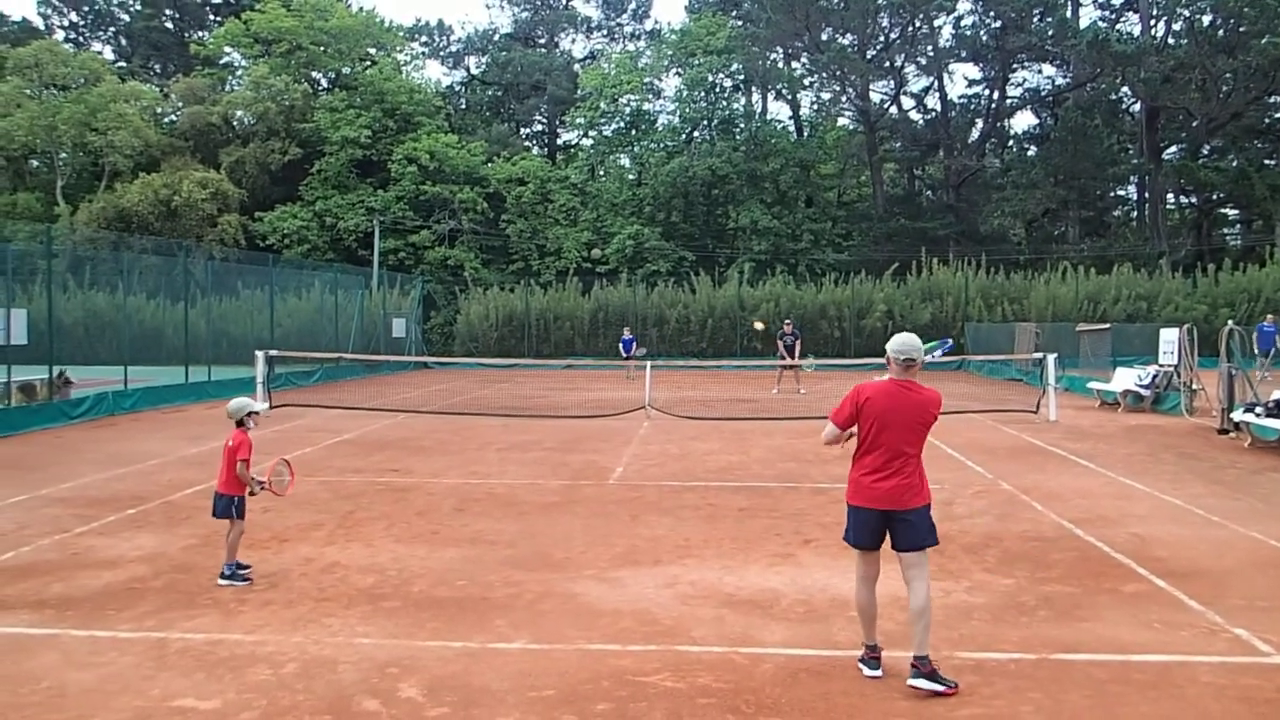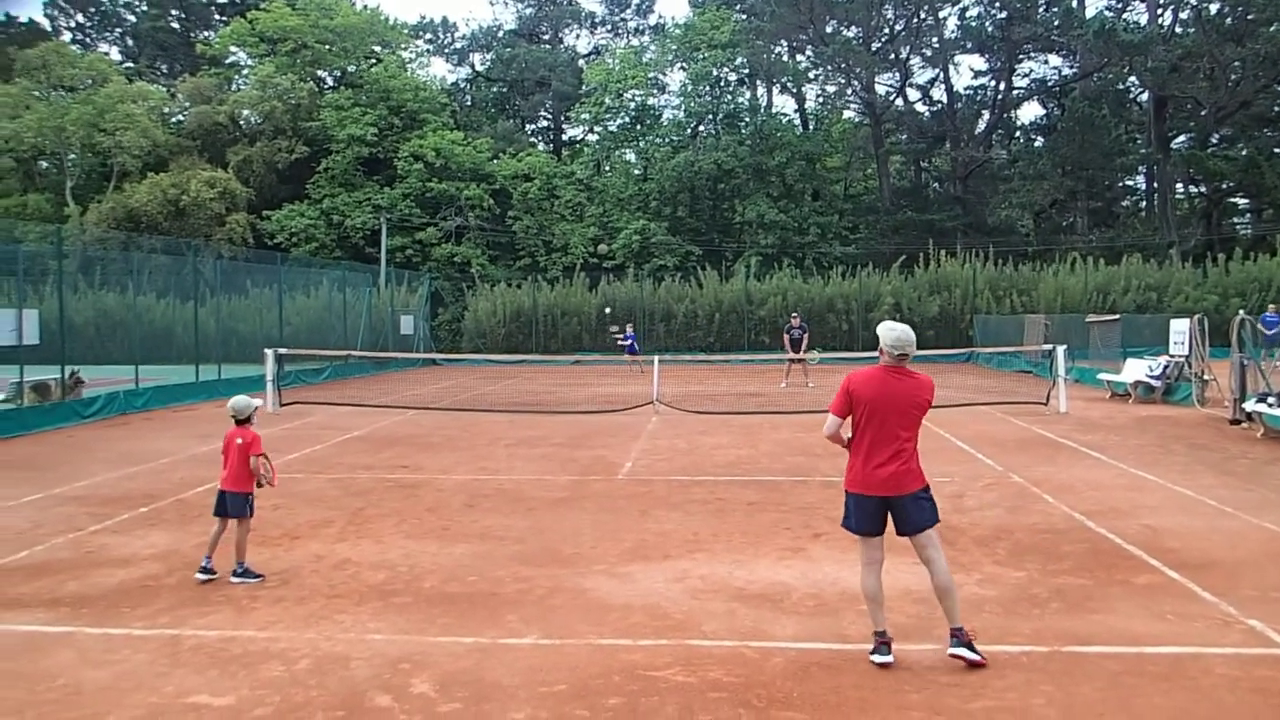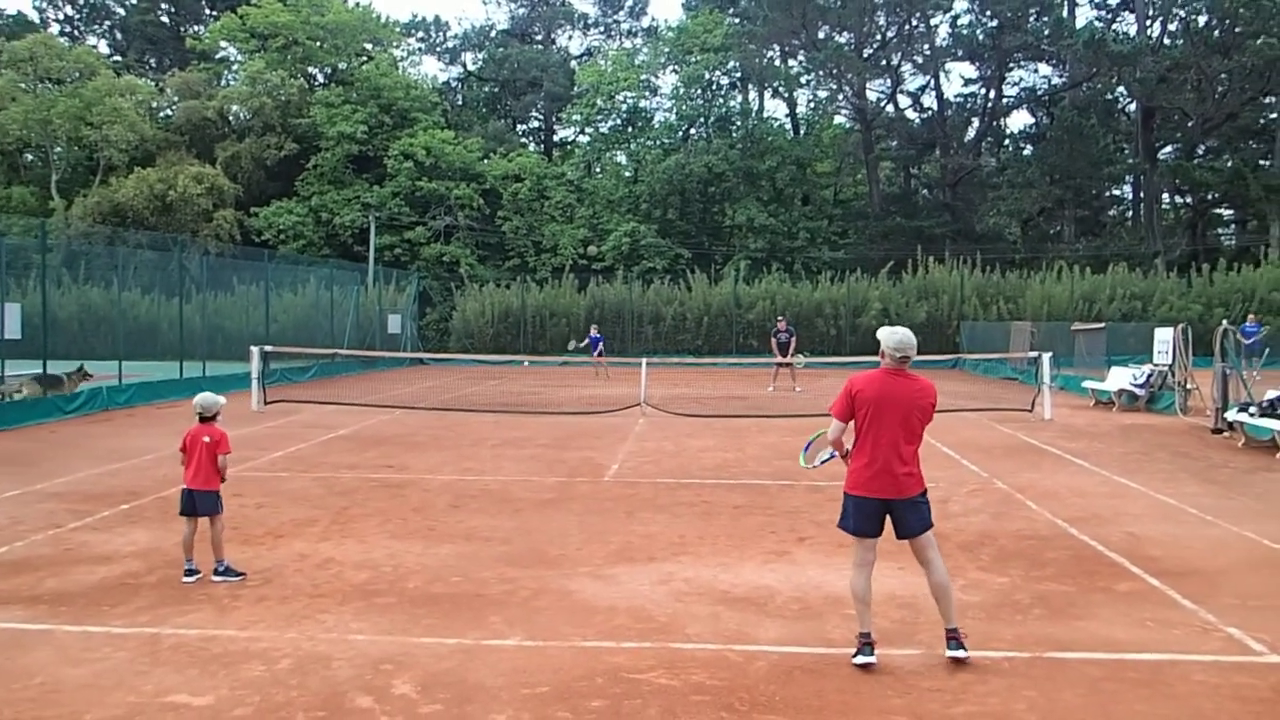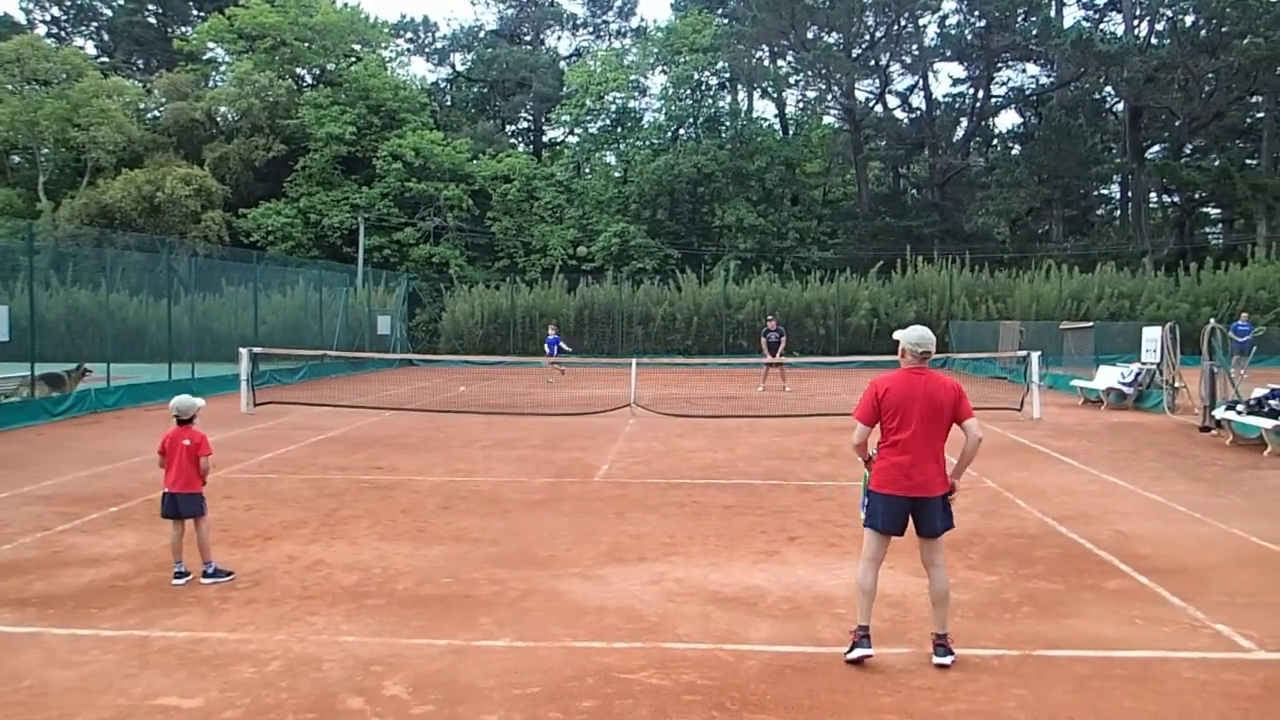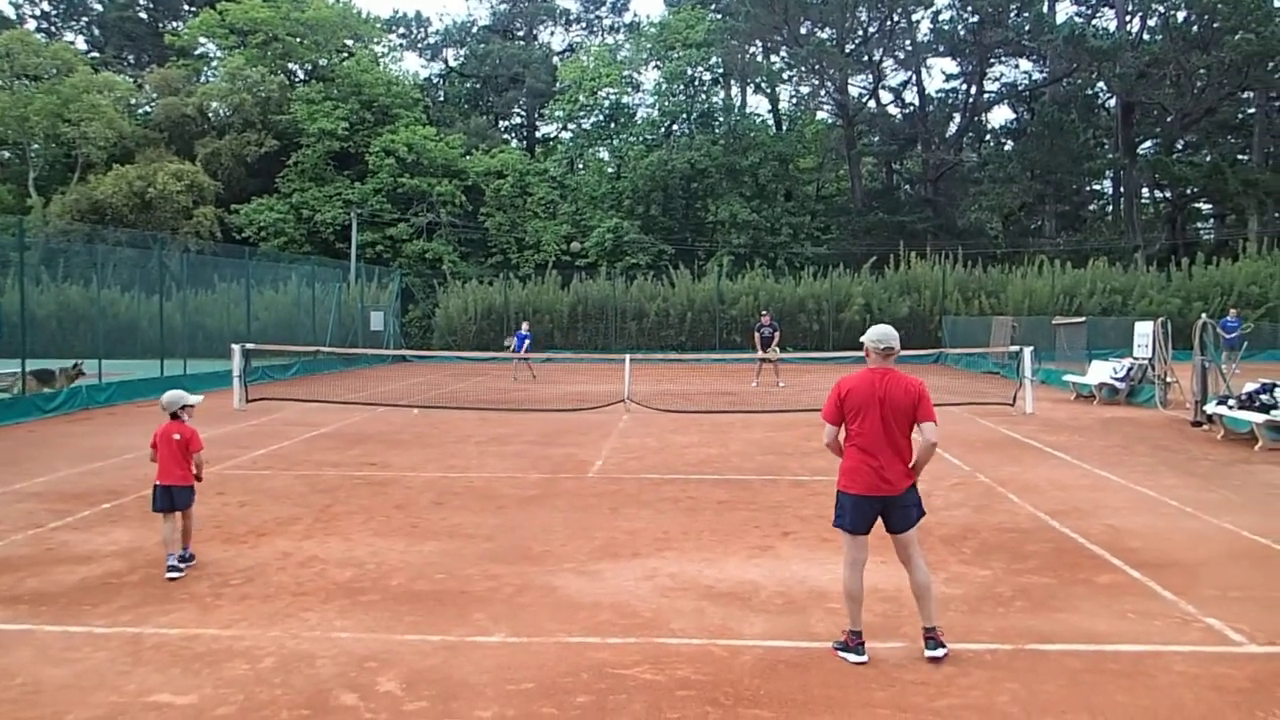
dt=0.5s
person 1, frame 1
left shoulder: (864, 392)
right shoulder: (932, 400)
left elbow: (828, 438)
left wrist: (850, 433)
left hip: (864, 497)
right hip: (910, 500)
left knee: (866, 577)
right knee: (918, 580)
left ankle: (871, 654)
right ankle: (920, 664)
person 1, frame 2
left shoulder: (855, 381)
right shoulder: (924, 386)
left elbow: (830, 431)
left hip: (864, 485)
right hip: (908, 484)
left knee: (871, 563)
right knee: (934, 557)
left ankle: (881, 642)
right ankle: (958, 636)
person 1, frame 3
left shoulder: (857, 384)
right shoulder: (927, 390)
left elbow: (833, 436)
left wrist: (845, 454)
left hip: (864, 487)
right hip: (908, 487)
left knee: (862, 564)
right knee: (932, 560)
left ankle: (865, 644)
right ankle: (952, 637)
person 1, frame 4
left shoulder: (881, 386)
right shoulder: (950, 388)
left elbow: (858, 439)
right elbow: (976, 435)
left wrist: (868, 462)
right wrist: (956, 475)
left hip: (888, 485)
right hip: (932, 487)
left knee: (870, 560)
right knee: (935, 564)
left ankle: (862, 636)
right ankle: (941, 642)
person 1, frame 5
left shoulder: (845, 385)
right shoulder: (914, 388)
left elbow: (829, 439)
right elbow: (930, 440)
right wrist: (914, 471)
left hip: (855, 486)
right hip: (898, 486)
left knee: (853, 564)
right knee: (913, 559)
left ankle: (855, 640)
right ankle: (931, 636)
person 2, frame 1
left shoulder: (235, 436)
right shoulder: (244, 440)
right elbow: (240, 470)
left wrist: (252, 479)
right wrist: (252, 486)
left hip: (226, 489)
right hip: (233, 492)
left knee: (235, 527)
right knee: (237, 529)
left ankle: (231, 563)
right ankle: (228, 572)
person 2, frame 2
left shoulder: (229, 435)
right shoulder: (253, 437)
right elbow: (254, 465)
left wrist: (257, 475)
right wrist: (260, 479)
left hip: (225, 486)
right hip: (241, 489)
left knee: (220, 526)
right knee: (243, 528)
left ankle: (205, 566)
right ankle: (239, 570)
person 2, frame 3
left shoulder: (190, 432)
right shoulder: (219, 435)
left elbow: (183, 460)
right elbow: (222, 464)
right wrist: (223, 476)
left hip: (190, 486)
right hip: (209, 487)
left knee: (190, 527)
right knee: (216, 526)
left ankle: (189, 568)
right ankle: (220, 568)
person 2, frame 4
left shoulder: (168, 436)
right shoulder: (199, 437)
left elbow: (161, 463)
right elbow: (205, 465)
right wrist: (203, 478)
left hip: (172, 489)
right hip: (192, 489)
left knee: (176, 529)
right knee: (202, 528)
left ankle: (179, 570)
right ankle: (208, 570)
person 2, frame 5
left shoulder: (161, 430)
right shoulder: (190, 432)
left elbow: (153, 457)
right elbow: (198, 460)
right wrist: (199, 474)
left hip: (163, 482)
right hip: (183, 482)
left knee: (169, 522)
right knee: (186, 518)
left ankle: (172, 564)
right ankle: (184, 554)
